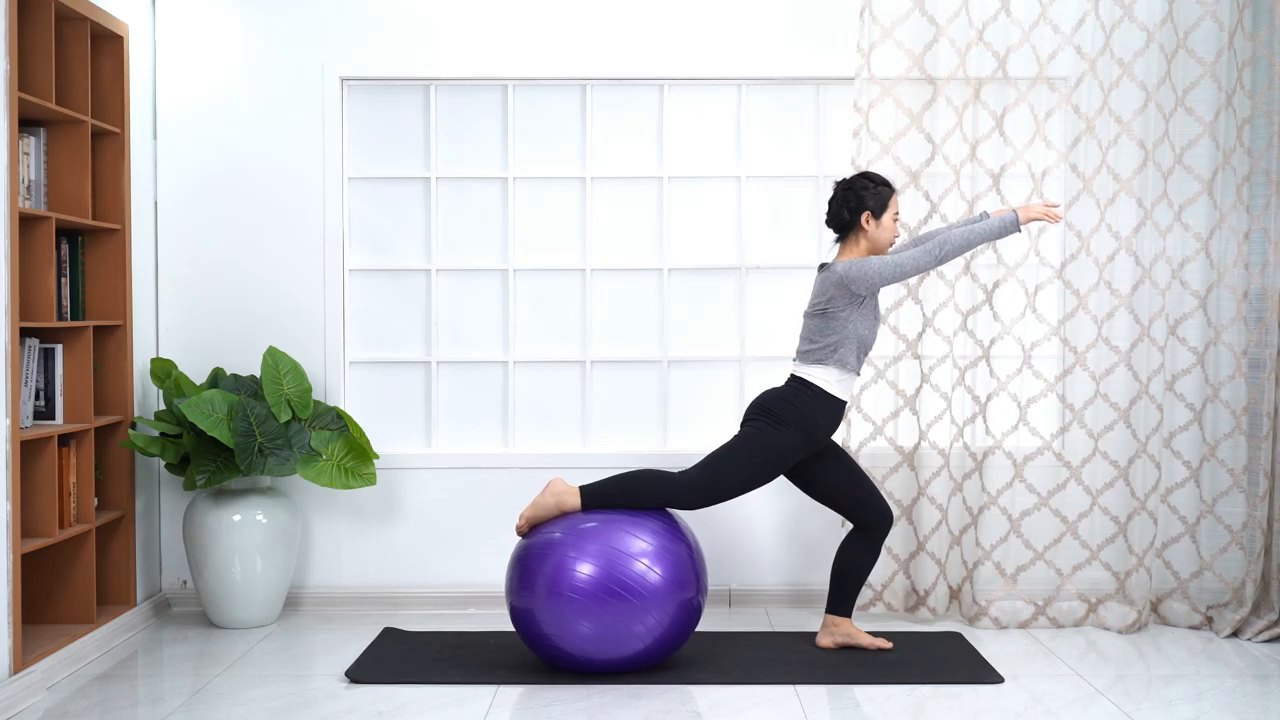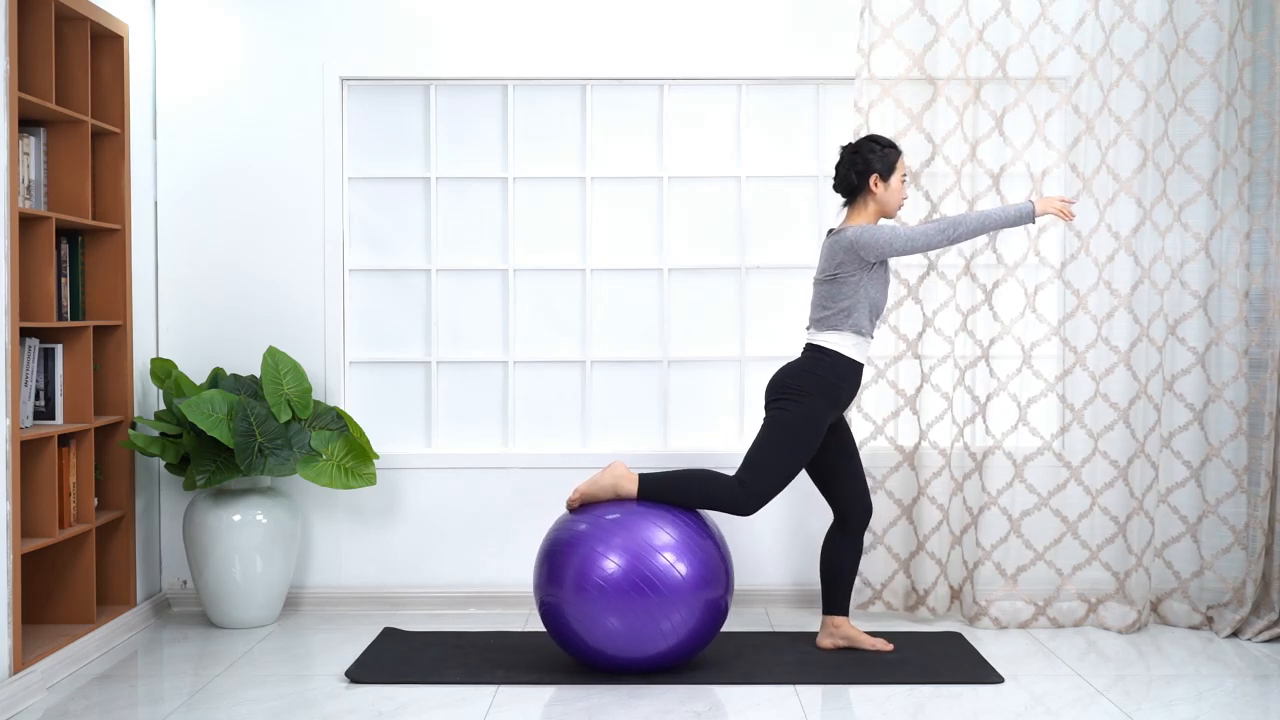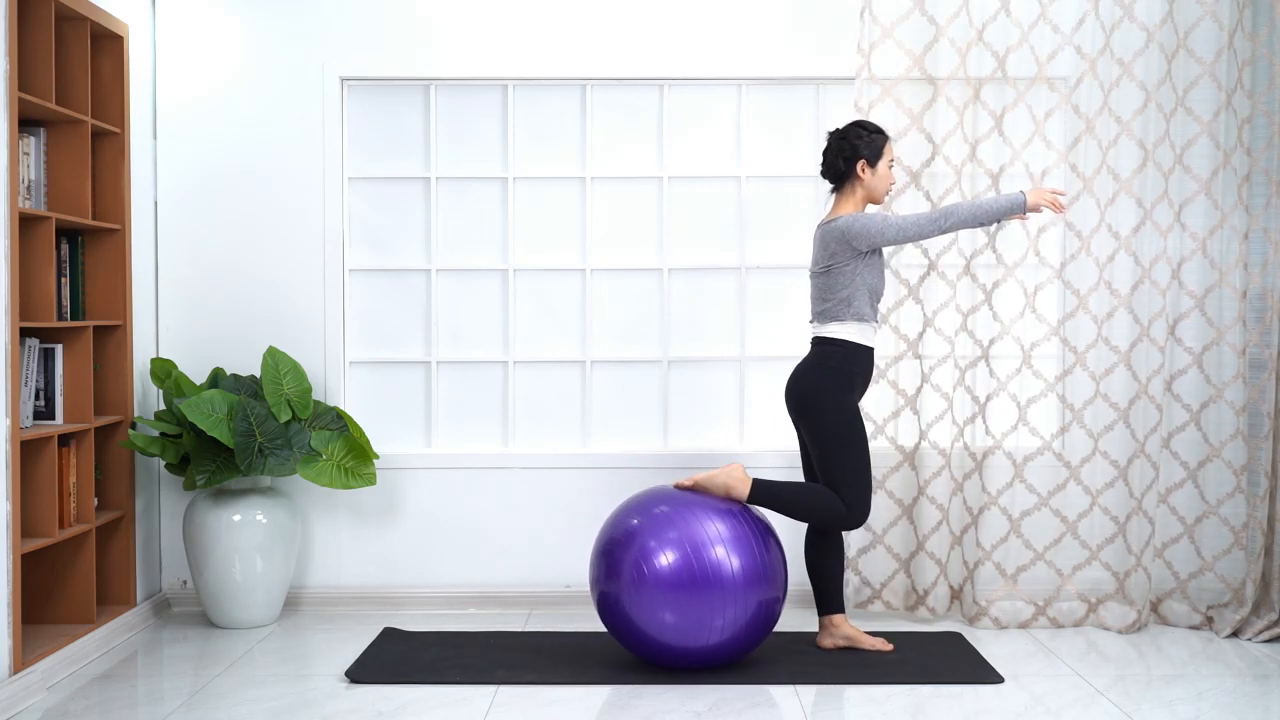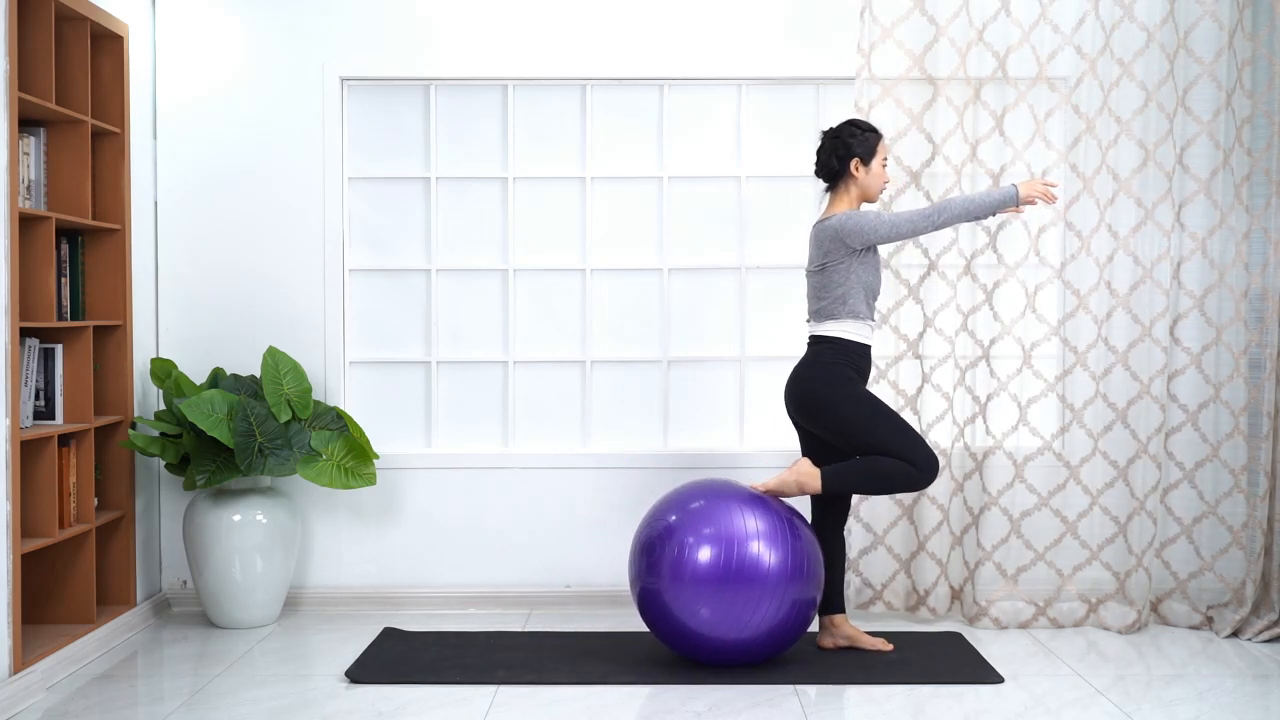
dt=1s
person 1, frame 1
left shoulder: (854, 270)
right shoulder: (848, 275)
left elbow: (928, 244)
right elbow: (937, 253)
left wrist: (996, 215)
right wrist: (1013, 220)
left hip: (804, 428)
right hip: (788, 420)
left knee: (874, 517)
right knee: (689, 489)
left ankle: (836, 625)
right ankle: (571, 497)
person 1, frame 2
left shoulder: (859, 239)
right shoulder: (858, 240)
left elbow: (935, 231)
right elbow: (944, 234)
left wrist: (1020, 211)
right wrist: (1030, 210)
left hip: (819, 395)
right hip: (808, 391)
left knee: (855, 510)
right knee: (744, 494)
left ankle: (835, 625)
right ankle: (626, 483)
person 1, frame 3
left shoulder: (847, 226)
right shoulder: (850, 228)
left elbow: (925, 225)
right elbow: (936, 222)
left wrist: (1003, 208)
right wrist: (1019, 199)
left hip: (825, 382)
right hip: (829, 383)
left knee: (832, 512)
right knee: (847, 509)
left ankle: (833, 626)
right ankle: (739, 485)
person 1, frame 4
left shoulder: (845, 225)
right shoulder: (843, 225)
left elbow: (922, 220)
right elbow: (931, 218)
left wrist: (998, 203)
right wrist: (1011, 193)
left hip: (823, 382)
right hip: (828, 381)
left knee: (832, 512)
right knee: (919, 465)
left ankle: (834, 625)
right ankle: (808, 477)
